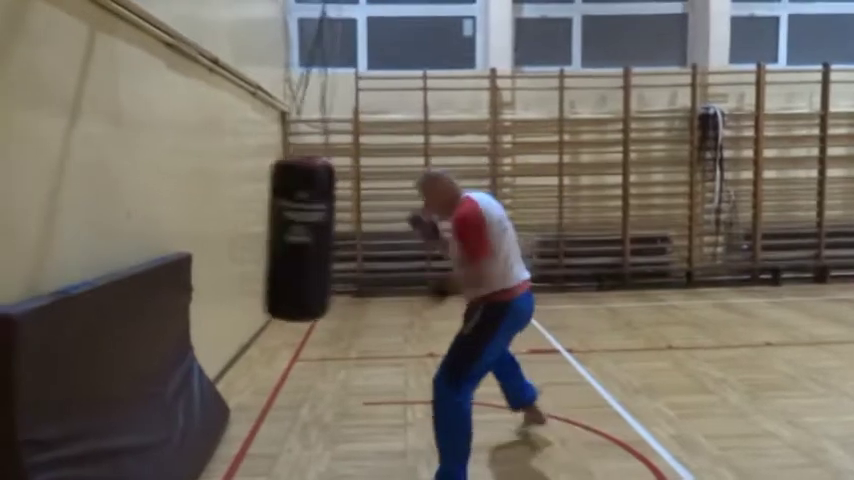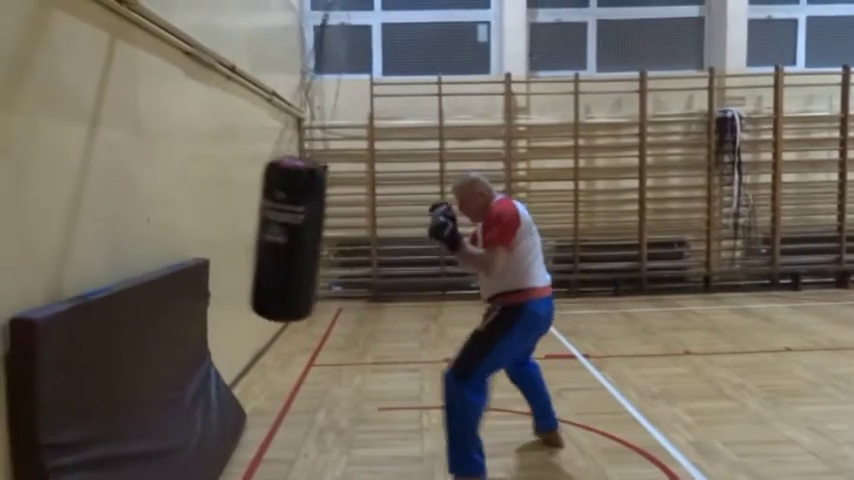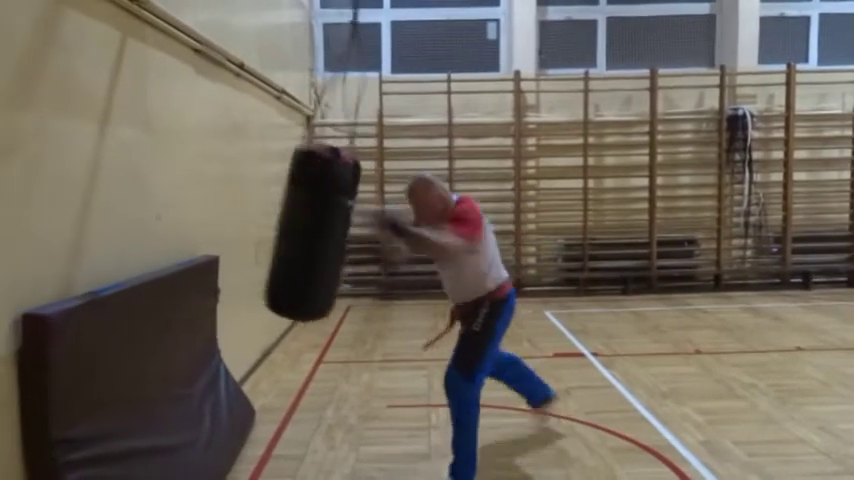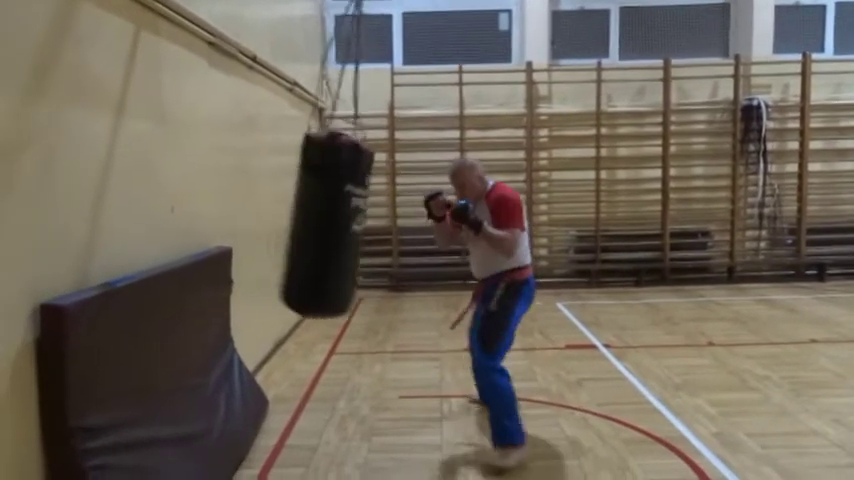
dt=0.7s
person 1, frame 1
left shoulder: (466, 214)
right shoulder: (476, 202)
left elbow: (476, 277)
right elbow: (458, 252)
right wrist: (431, 233)
left hip: (500, 307)
right hip: (516, 299)
left knee: (451, 384)
right knee: (495, 354)
right ankle: (529, 406)
person 1, frame 2
left shoulder: (503, 211)
right shoulder: (506, 213)
left elbow: (490, 265)
right elbow: (475, 261)
left wrist: (455, 242)
right wrist: (446, 228)
left hip: (518, 311)
right hip: (542, 306)
left knee: (461, 381)
right knee: (521, 366)
right ankle: (549, 430)
person 1, frame 3
left shoulder: (466, 211)
right shoulder: (432, 215)
left elbow: (453, 248)
left wrist: (408, 230)
left hip: (490, 303)
right hip: (475, 303)
left knee: (461, 380)
right knee: (492, 360)
right ankle: (543, 396)
person 1, frame 4
left shoulder: (503, 197)
right shoulder: (472, 201)
left elbow: (510, 246)
right elbow: (446, 240)
left wrist: (478, 227)
right wrist: (442, 214)
left hip: (511, 285)
right hip: (496, 284)
left knee: (486, 360)
right knee: (479, 343)
left ankle: (511, 442)
right ankle: (491, 394)
